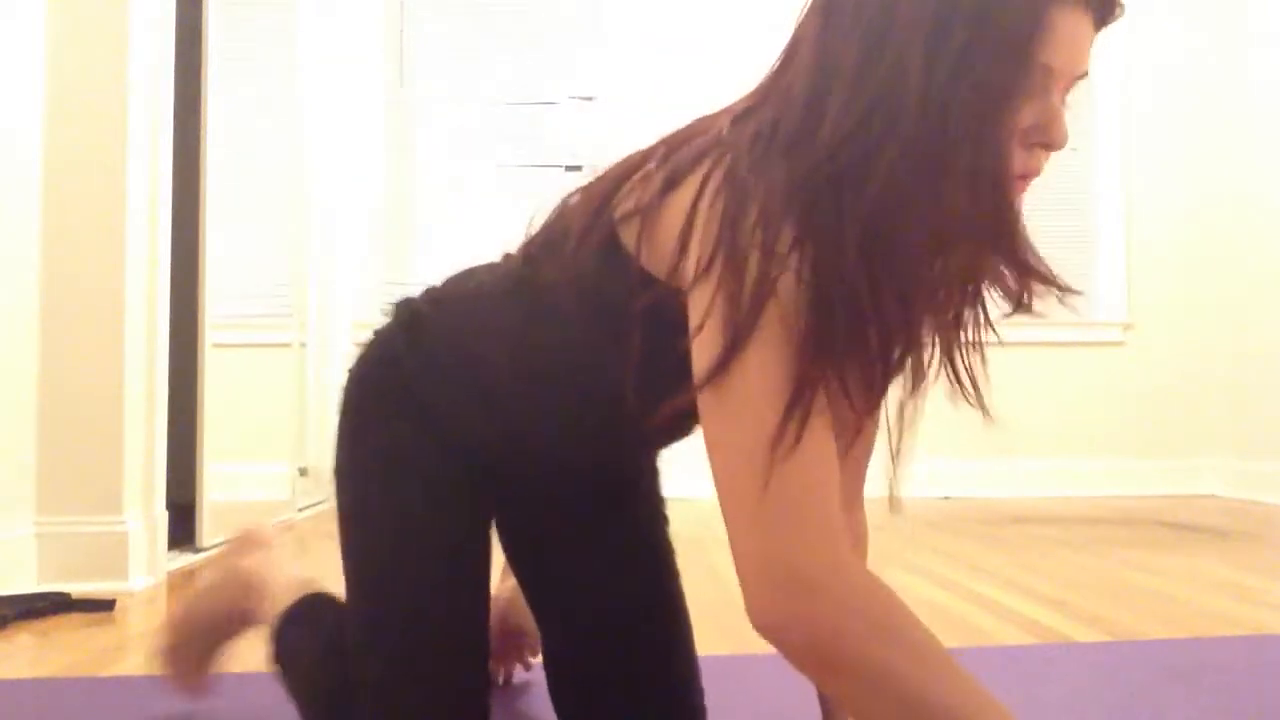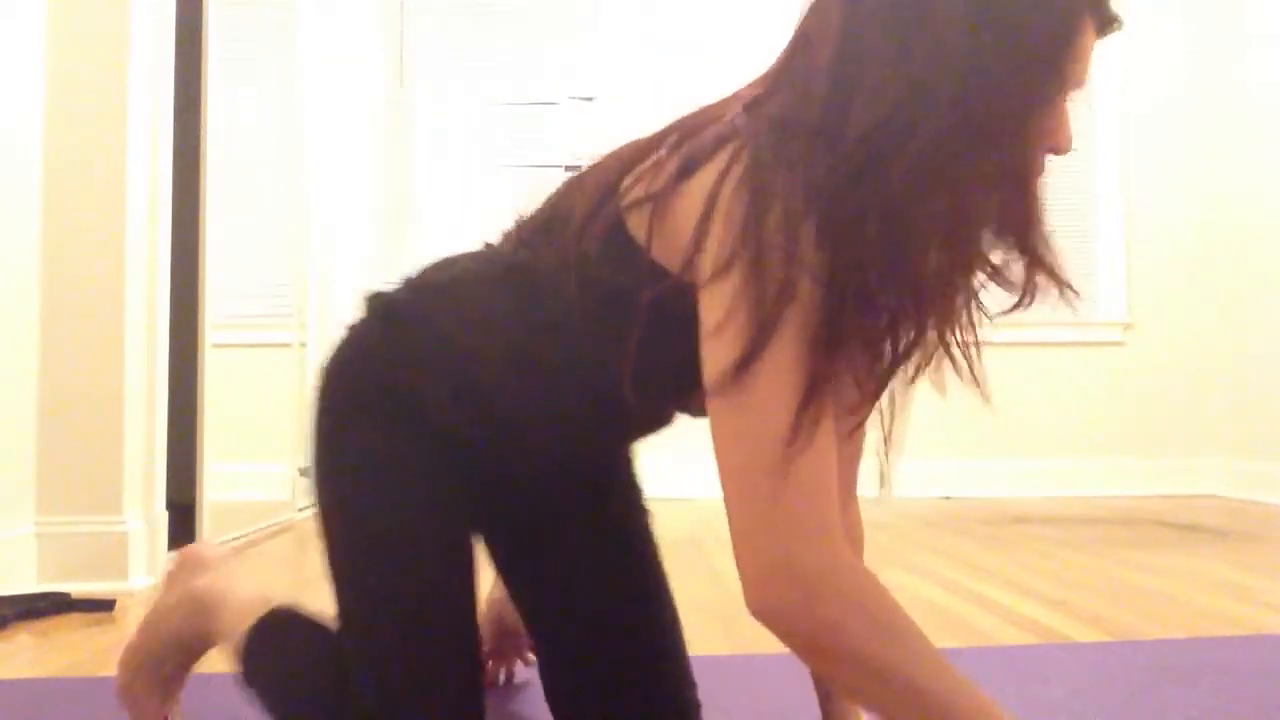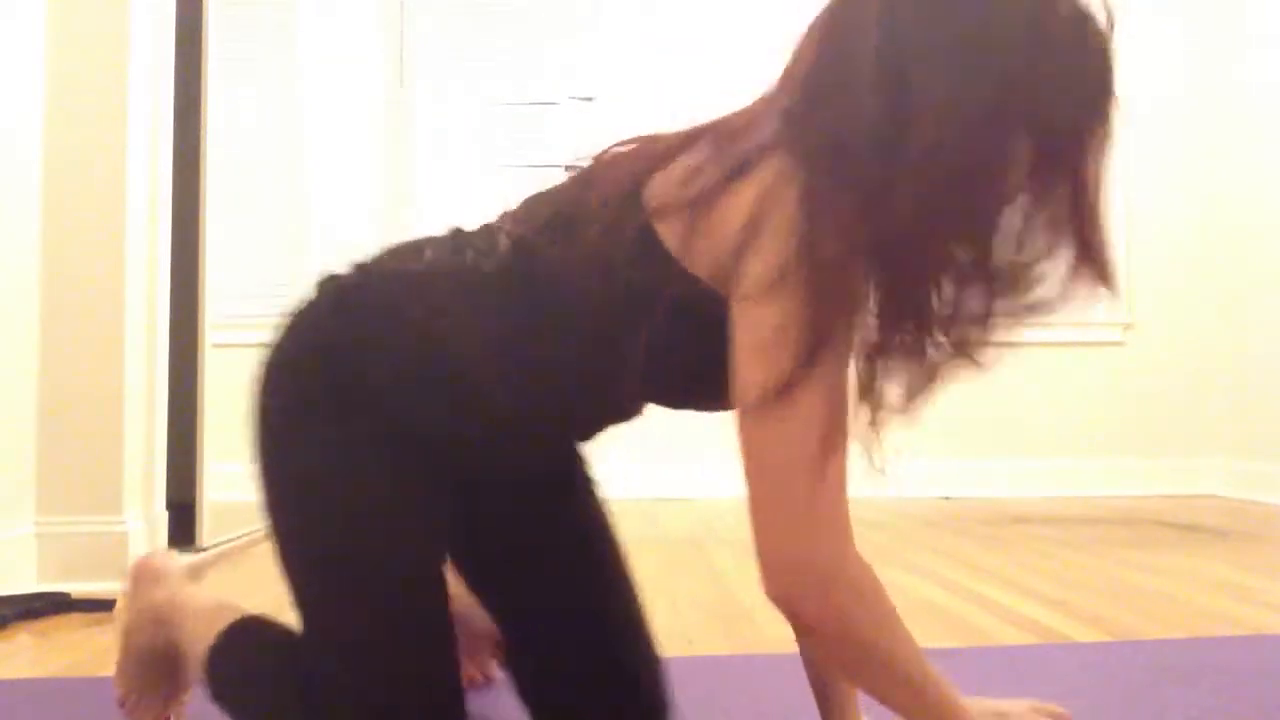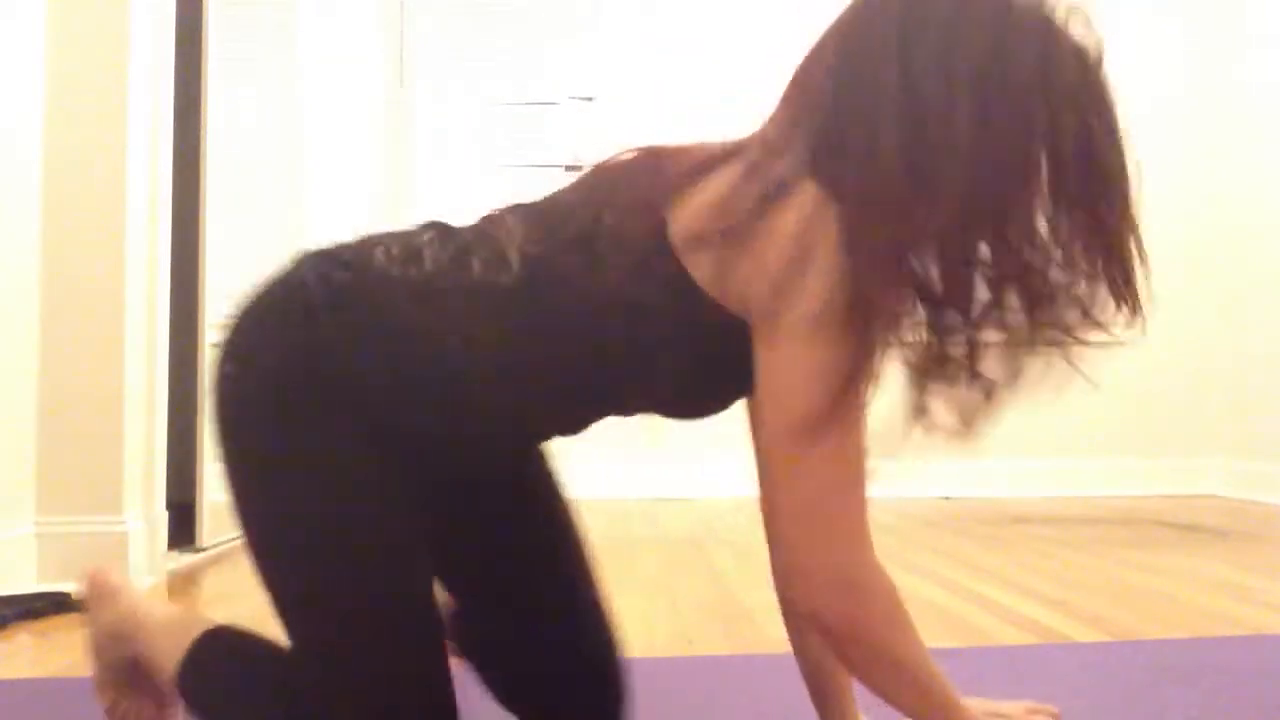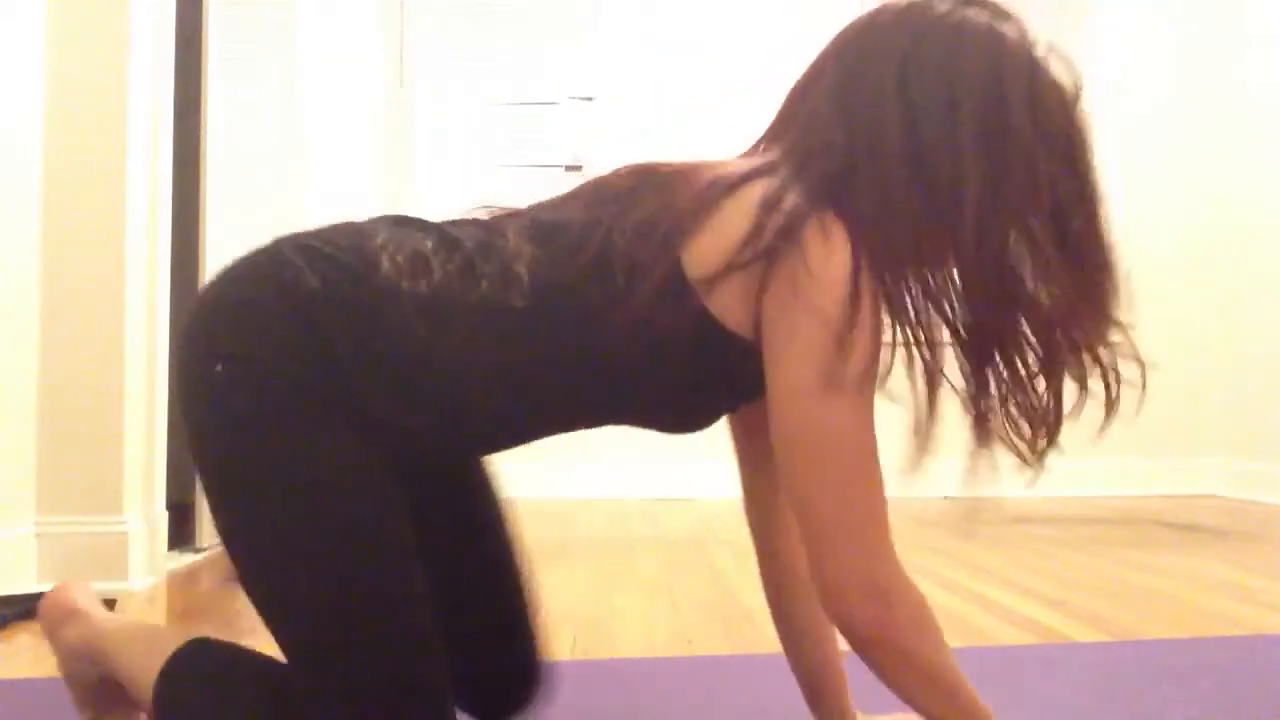
dt=0.1s
person 1, frame 1
left shoulder: (890, 235)
right shoulder: (749, 208)
left elbow: (824, 515)
right elbow: (799, 589)
right hip: (423, 411)
left ankle: (507, 611)
right ankle: (266, 585)
person 1, frame 2
left shoulder: (867, 226)
right shoulder: (756, 202)
left elbow: (815, 520)
right elbow: (789, 575)
left hip: (558, 442)
right hip: (400, 402)
left ankle: (491, 606)
right ankle: (215, 600)
person 1, frame 3
left shoulder: (844, 214)
right shoulder: (791, 205)
left elbow: (810, 531)
right elbow: (807, 569)
left hip: (505, 430)
right hip: (349, 392)
left ankle: (473, 602)
right ankle: (180, 610)
person 1, frame 4
left shoulder: (782, 204)
right shoulder: (805, 228)
left elbow: (803, 519)
right elbow: (831, 579)
left hip: (432, 396)
right hip: (308, 368)
right ankle: (139, 623)
person 1, frame 5
left shoulder: (777, 223)
right shoulder: (817, 252)
left elbow: (787, 520)
right elbow: (856, 582)
left hip: (391, 376)
right hip: (279, 360)
left ankle: (301, 554)
